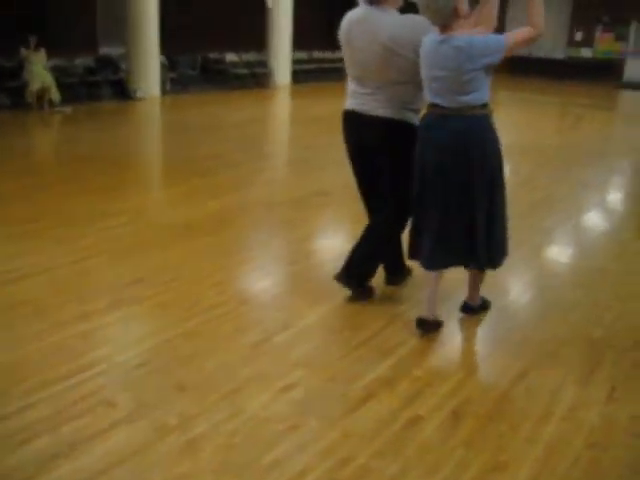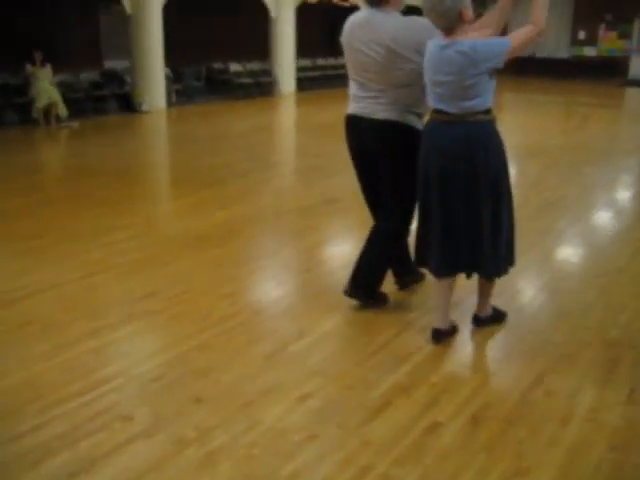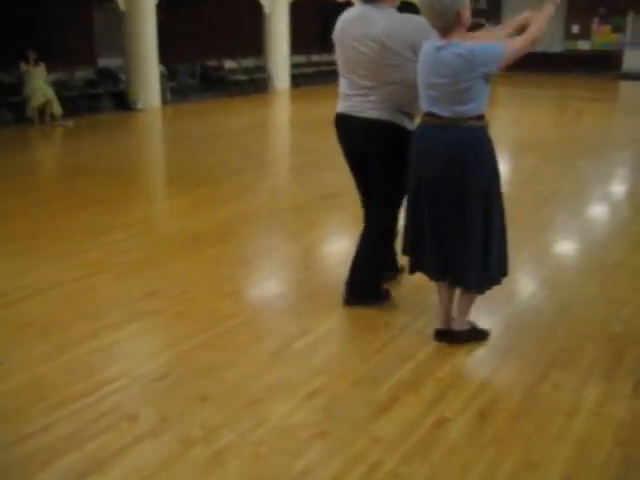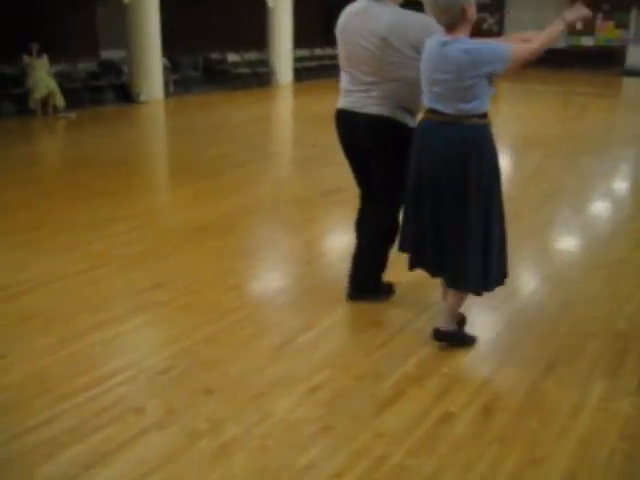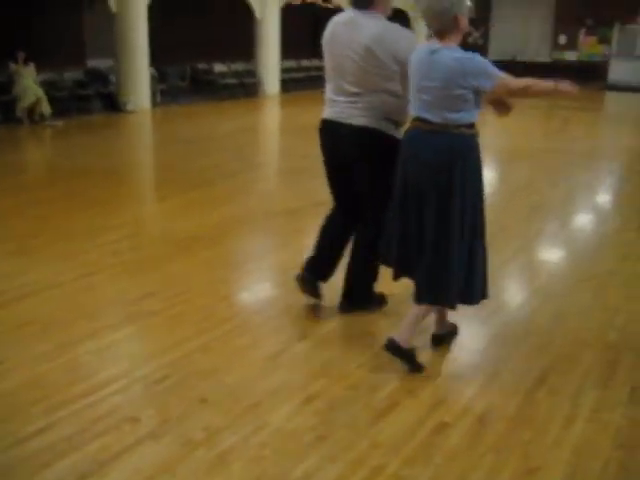
dt=0.1s
person 1, frame 1
left shoulder: (429, 43)
right shoulder: (477, 46)
right elbow: (534, 30)
left hip: (434, 132)
right hip: (472, 135)
left knee: (438, 221)
right knee: (478, 217)
left ankle: (429, 311)
right ankle: (473, 299)
person 1, frame 2
left shoulder: (433, 48)
right shoulder: (481, 51)
left elbow: (487, 28)
right elbow: (535, 28)
left hip: (438, 139)
right hip: (475, 141)
left knee: (445, 228)
right knee: (483, 225)
left ankle: (442, 320)
right ankle: (483, 310)
person 1, frame 3
left shoulder: (428, 49)
right shoulder: (475, 56)
right elbow: (526, 42)
left hip: (429, 143)
right hip: (466, 147)
left knee: (439, 232)
right knee: (472, 232)
left ankle: (446, 320)
right ankle: (460, 322)
person 1, frame 4
left shoulder: (431, 46)
right shoulder: (479, 53)
right elbow: (533, 48)
left wrist: (518, 43)
left hip: (431, 139)
right hip: (467, 145)
left knee: (441, 228)
right knee: (470, 233)
left ankle: (451, 313)
right ankle: (447, 322)
person 1, frame 5
left shoulder: (419, 56)
right shoulder: (468, 64)
right elbow: (518, 87)
left wrist: (489, 93)
right wrist: (557, 86)
left hip: (416, 148)
right hip: (452, 155)
left knee: (427, 241)
right knee: (449, 246)
left ankle: (441, 325)
right ankle: (405, 336)
person 2, frame 1
right shoulder: (415, 28)
left hip: (355, 119)
right hip: (397, 127)
left knee: (377, 202)
right knee: (396, 205)
left ankle: (394, 268)
right ankle: (355, 272)
person 2, frame 2
left shoulder: (351, 25)
right shoulder: (418, 30)
left hip: (358, 124)
right hip: (399, 130)
left knee: (381, 207)
right knee: (397, 211)
left ankle: (404, 270)
right ankle: (363, 283)
person 2, frame 3
right shoulder: (411, 27)
left hip: (348, 121)
right hip: (390, 129)
left knee: (374, 202)
right knee: (385, 210)
left ankle: (386, 265)
right ankle: (362, 287)
person 2, frame 4
right shoulder: (414, 25)
left hip: (348, 117)
right hip: (391, 125)
left knee: (371, 198)
right knee: (385, 206)
left ankle: (365, 274)
right ankle: (365, 282)
person 2, frame 5
left shoulder: (333, 25)
right shoulder: (398, 38)
left hip: (333, 127)
right hip: (376, 136)
left knee: (347, 206)
right knee: (373, 218)
left ankle: (314, 270)
right ankle: (357, 295)
